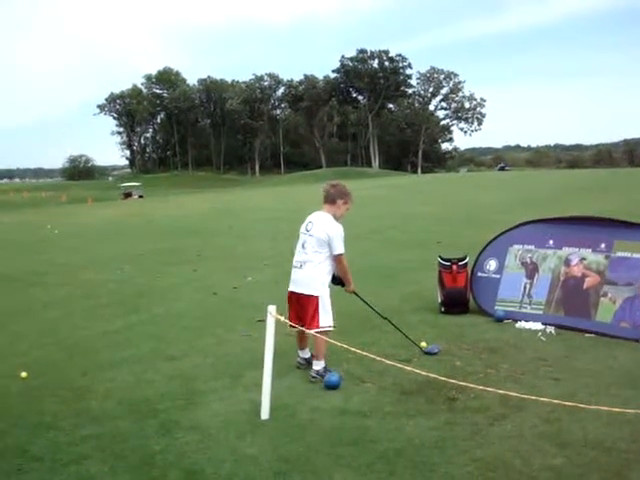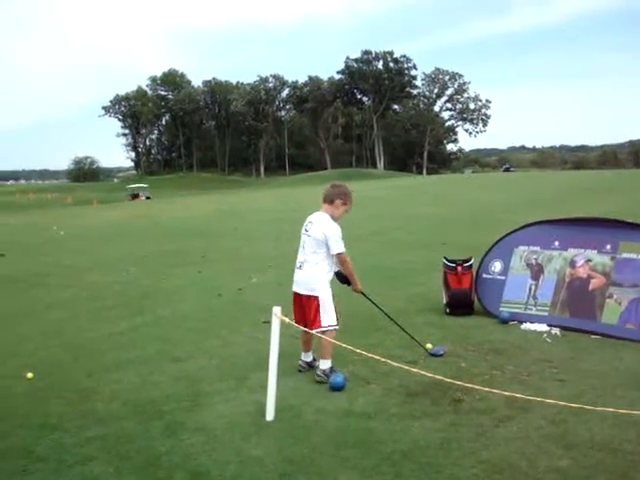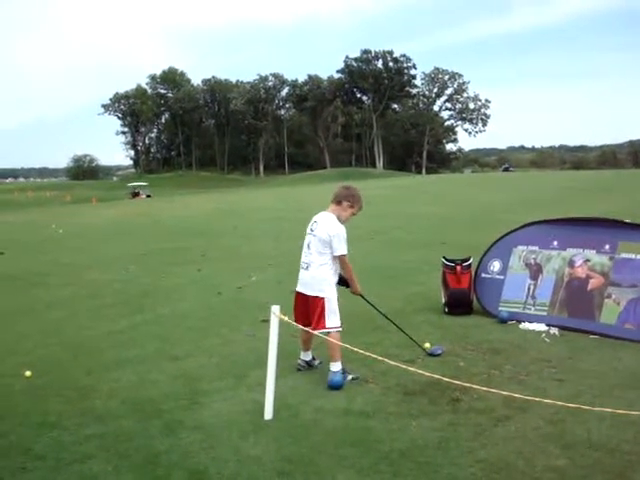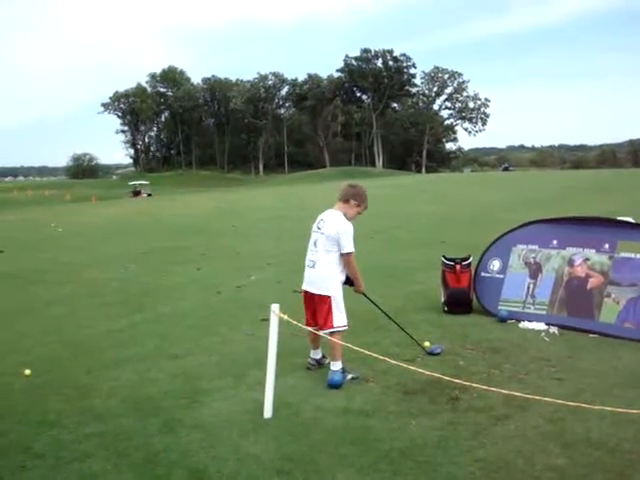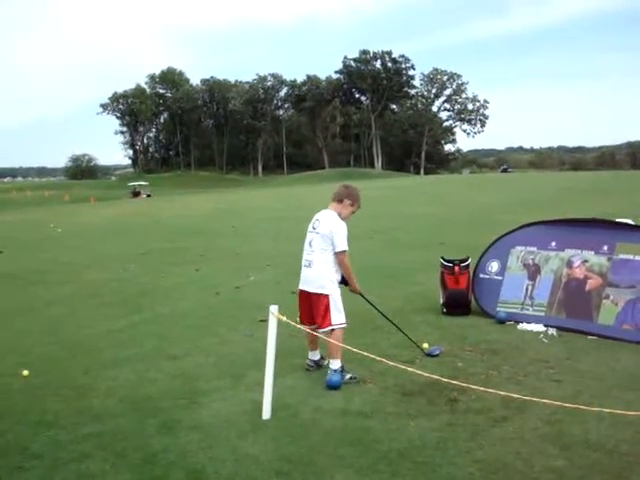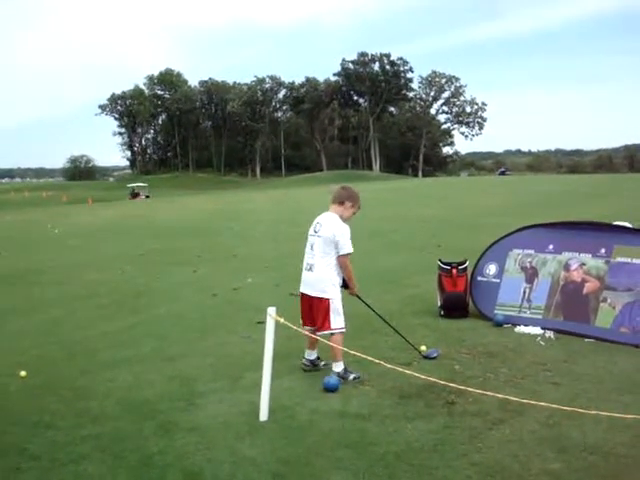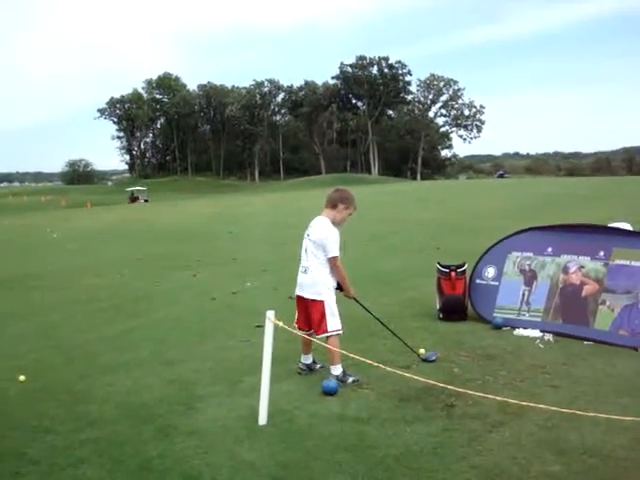
dt=0.3s
person 1, frame 1
left shoulder: (310, 219)
right shoulder: (334, 227)
right elbow: (339, 260)
left wrist: (336, 275)
right wrist: (349, 283)
left hip: (297, 280)
right hip: (315, 284)
left knee: (301, 323)
right knee: (321, 327)
left ankle: (304, 356)
right ankle: (318, 368)
person 1, frame 2
left shoulder: (311, 220)
right shoulder: (331, 227)
right elbow: (343, 259)
left wrist: (335, 271)
right wrist: (355, 282)
left hip: (301, 281)
right hip: (316, 284)
left knee: (307, 325)
right knee: (328, 326)
left ankle: (306, 360)
right ankle: (324, 369)
person 1, frame 3
left shoulder: (317, 219)
right shoulder: (336, 228)
right elbow: (343, 261)
left wrist: (339, 274)
right wrist: (354, 284)
left hip: (305, 281)
right hip: (322, 285)
left knee: (308, 324)
right knee: (333, 327)
left ankle: (305, 359)
right ankle: (336, 371)
person 1, frame 4
left shoulder: (322, 217)
right shoulder: (344, 225)
right elbow: (348, 260)
left wrist: (347, 277)
right wrist: (358, 283)
left hip: (311, 280)
right hip: (327, 283)
left knee: (315, 323)
right knee: (336, 327)
left ankle: (315, 357)
right ankle: (336, 370)
person 1, frame 5
left shoulder: (317, 218)
right shoulder: (337, 224)
right elbow: (342, 259)
left wrist: (344, 278)
right wrist: (353, 283)
left hip: (307, 280)
right hip: (324, 283)
left knee: (312, 323)
right knee: (336, 326)
left ankle: (314, 358)
right ankle: (335, 369)
person 1, frame 6
left shoulder: (318, 221)
right shoulder: (340, 228)
right elbow: (344, 262)
left wrist: (346, 283)
right wrist: (352, 286)
left hip: (308, 282)
right hip: (325, 286)
left knee: (312, 325)
right knee: (335, 328)
left ankle: (310, 358)
right ankle: (338, 369)
person 1, frame 7
left shoulder: (314, 224)
right shoulder: (330, 231)
right elbow: (335, 265)
left wrist: (342, 285)
right wrist: (347, 288)
left hip: (304, 285)
right hip: (320, 289)
left knee: (307, 328)
right knee: (331, 331)
left ankle: (306, 362)
right ankle: (337, 373)
